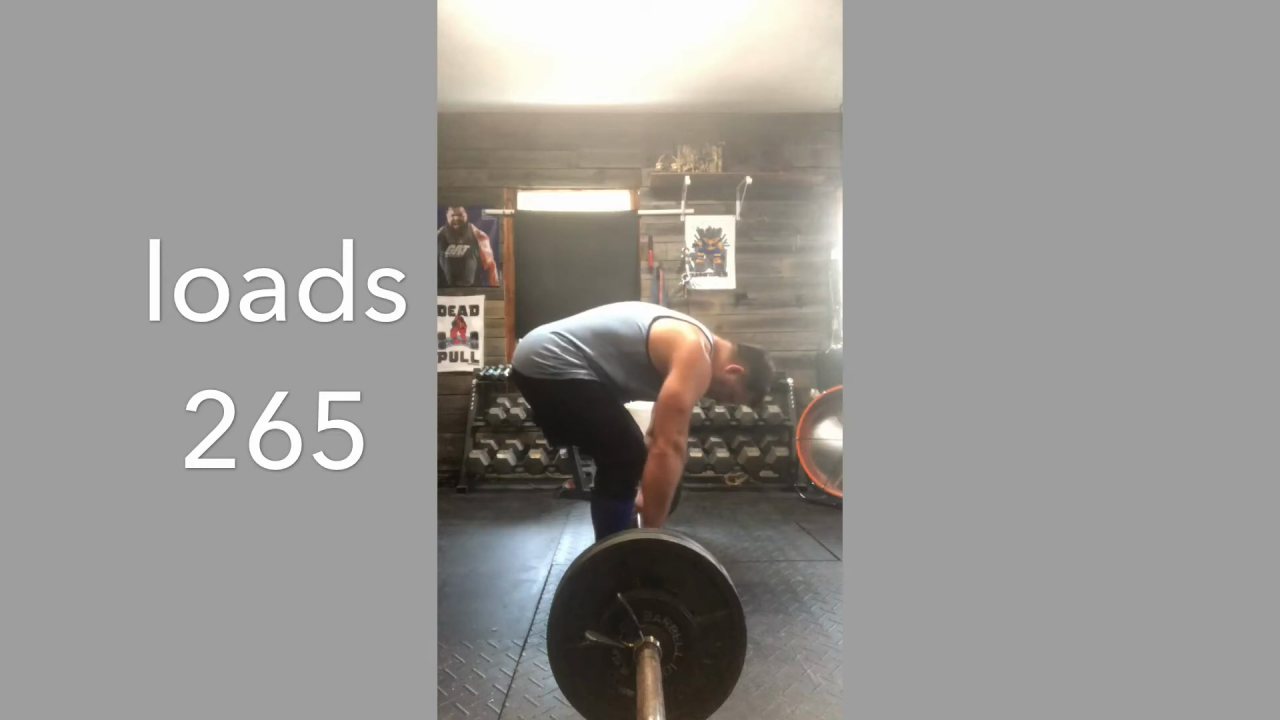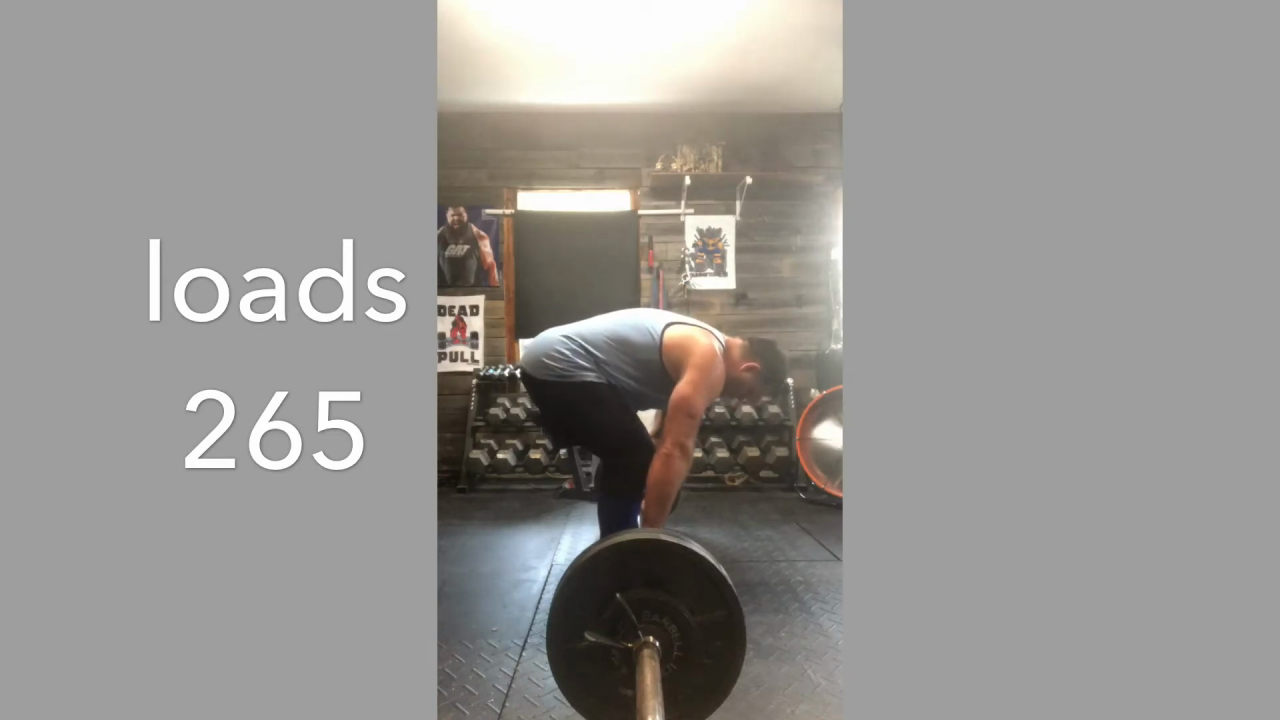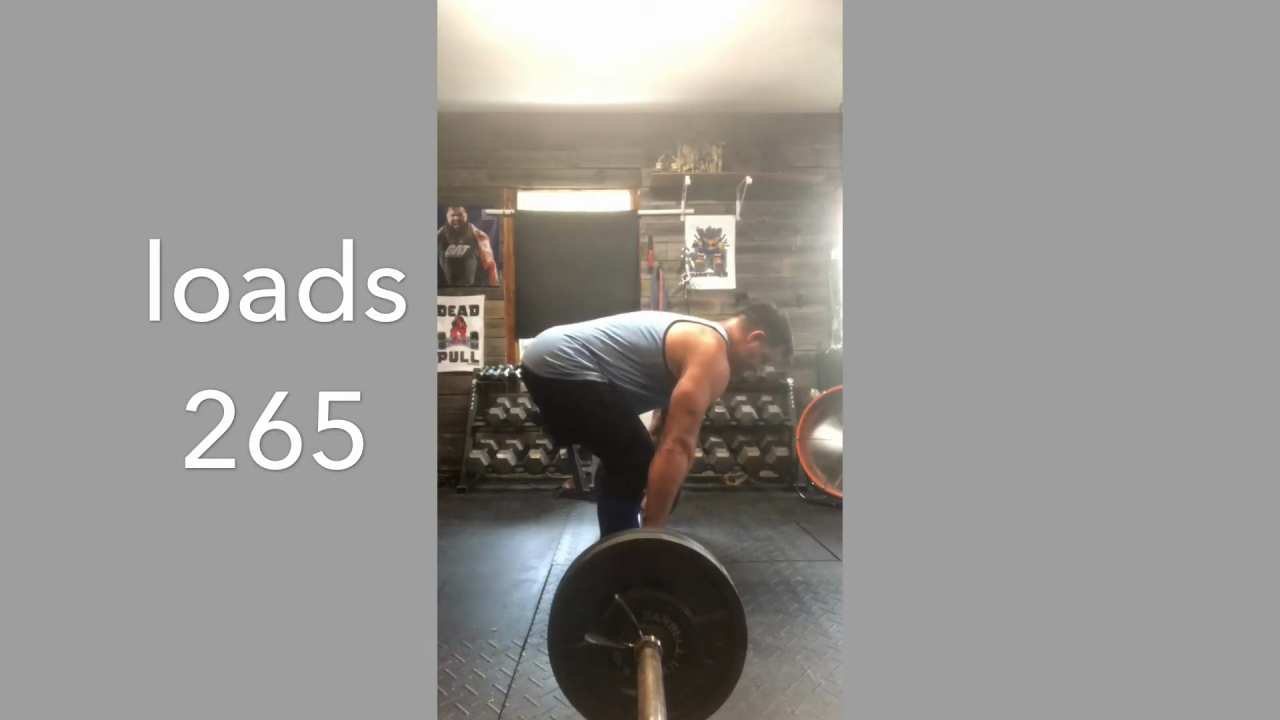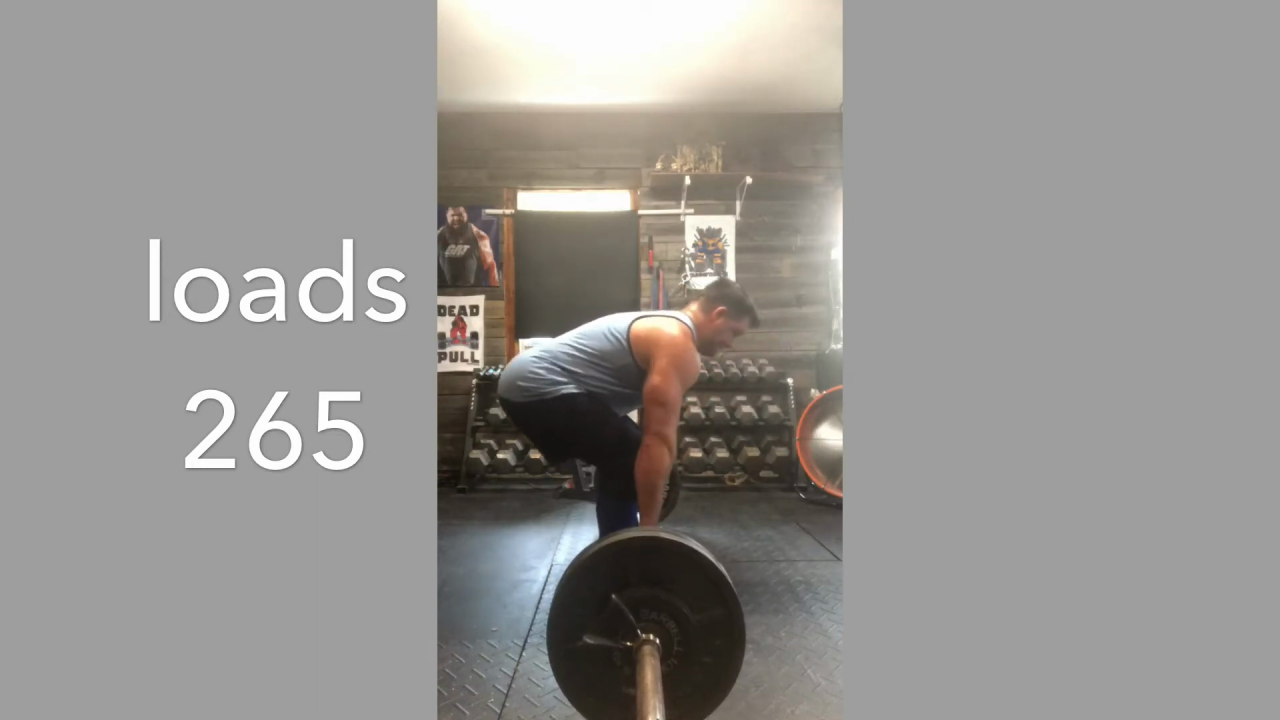
dt=1s
person 1, frame 1
left shoulder: (692, 341)
right shoulder: (696, 357)
left elbow: (658, 437)
right elbow: (669, 448)
left wrist: (644, 491)
left hip: (538, 358)
right hip: (551, 364)
left knee: (620, 457)
right knee: (624, 460)
person 1, frame 2
left shoulder: (701, 344)
right shoulder: (709, 361)
left elbow: (666, 442)
right elbow: (676, 450)
left wrist: (649, 496)
right wrist: (651, 532)
left hip: (546, 359)
right hip: (559, 367)
left knee: (625, 458)
right knee: (634, 461)
person 1, frame 3
left shoulder: (699, 337)
right shoulder: (712, 354)
left elbow: (665, 435)
right elbow: (678, 446)
right wrist: (652, 530)
left hip: (547, 358)
right hip: (561, 366)
left knee: (625, 458)
right knee: (633, 461)
person 1, frame 4
left shoulder: (668, 328)
right shoulder: (679, 345)
left elbow: (650, 431)
right elbow: (659, 439)
right wrist: (648, 526)
left hip: (528, 378)
right hip: (537, 386)
left knee: (621, 458)
right knee: (628, 463)
